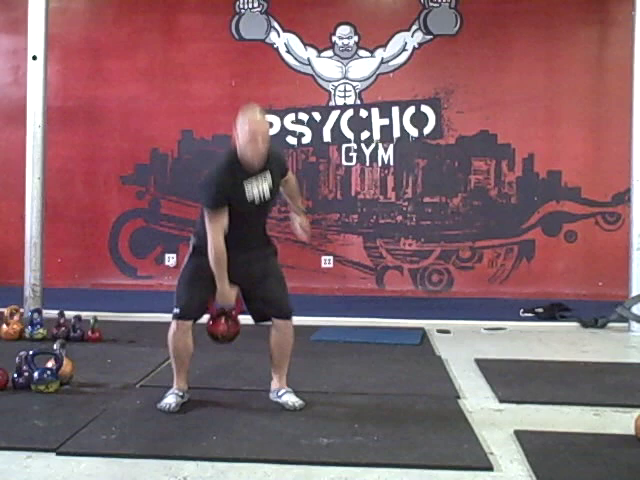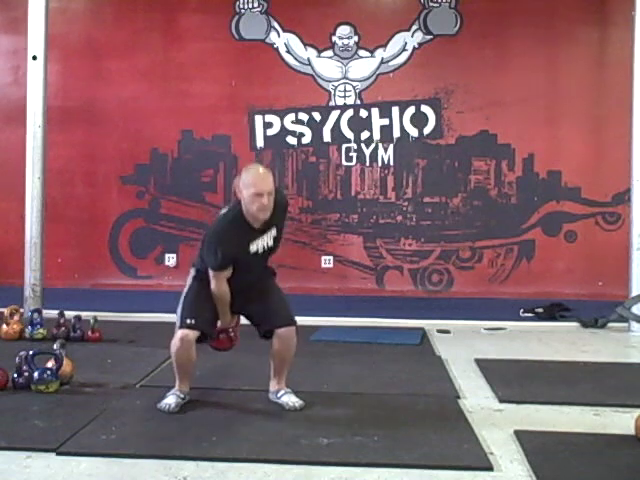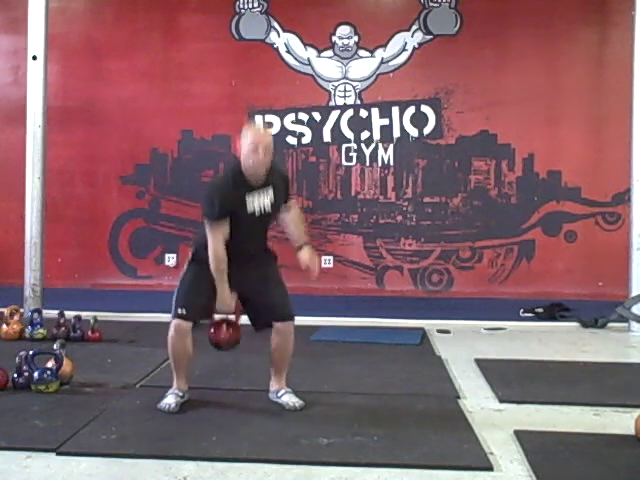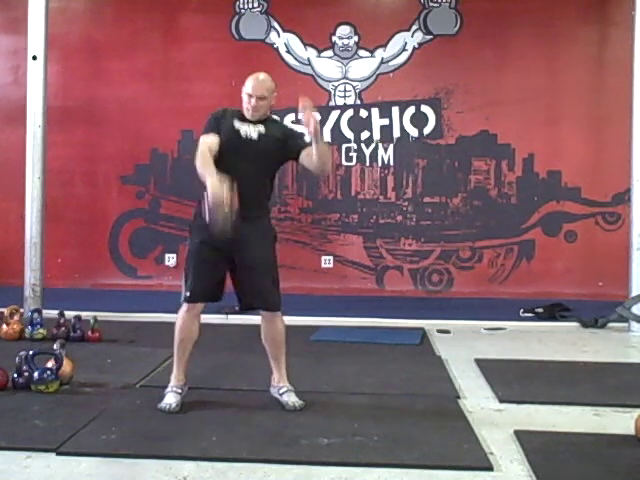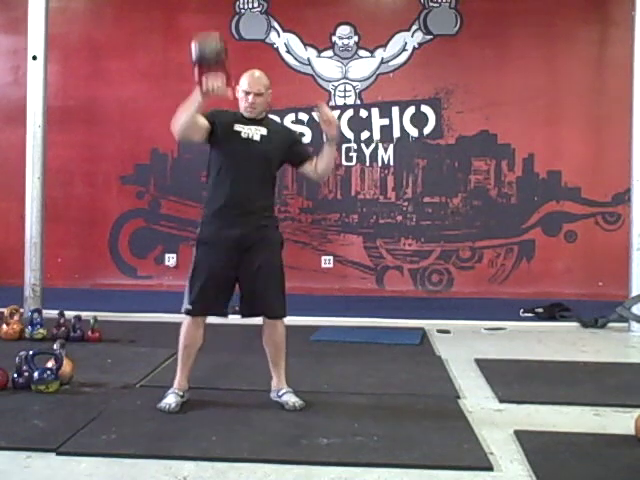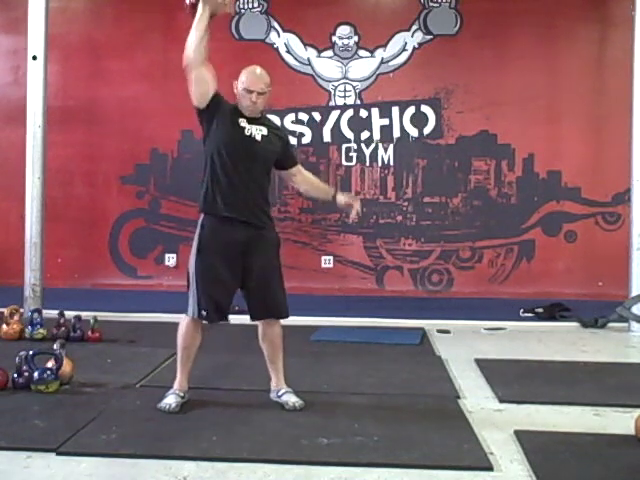
dt=0.2s
person 1, frame 1
left shoulder: (275, 159)
right shoulder: (219, 177)
left elbow: (287, 181)
right elbow: (215, 238)
left wrist: (297, 212)
right wrist: (222, 286)
left hip: (257, 251)
right hip: (210, 253)
left knee: (282, 317)
right knee: (181, 320)
left ankle: (279, 385)
right ankle: (179, 386)
person 1, frame 2
left shoulder: (279, 203)
right shoulder: (223, 231)
right elbow: (218, 283)
right wrist: (225, 317)
left hip: (257, 281)
right hip: (210, 282)
left knee: (286, 329)
right knee: (185, 336)
left ankle: (278, 387)
right ankle: (181, 389)
person 1, frame 3
left shoulder: (278, 178)
right shoulder: (221, 187)
left elbow: (287, 210)
right elbow: (216, 246)
left wrist: (303, 247)
right wrist: (223, 292)
left hip: (257, 263)
right hip: (209, 262)
left knee: (283, 322)
right knee: (181, 322)
left ankle: (279, 385)
right ankle: (179, 388)
person 1, frame 4
left shoulder: (282, 132)
right shoulder: (222, 118)
left elbow: (321, 166)
right elbow: (204, 155)
left wrist: (315, 134)
right wrist: (212, 182)
left hip: (254, 228)
right hip: (210, 224)
left knee: (270, 307)
right knee: (192, 303)
left ankle: (280, 382)
right ankle: (177, 383)
person 1, frame 5
left shoulder: (282, 134)
right shoulder: (221, 120)
left elbow: (320, 170)
right elbow: (180, 130)
left wrist: (331, 137)
right wrist: (201, 97)
left hip: (261, 233)
right hip: (216, 230)
left knee: (272, 313)
right knee: (196, 311)
left ankle: (280, 386)
right ankle: (179, 388)
person 1, frame 6
left shoulder: (276, 135)
right shoulder: (217, 113)
left elbow: (297, 175)
right elbow: (193, 63)
left wrist: (335, 196)
left hip: (260, 233)
right hip: (216, 229)
left knee: (270, 313)
right knee: (197, 312)
left ankle: (279, 385)
right ankle: (180, 386)
